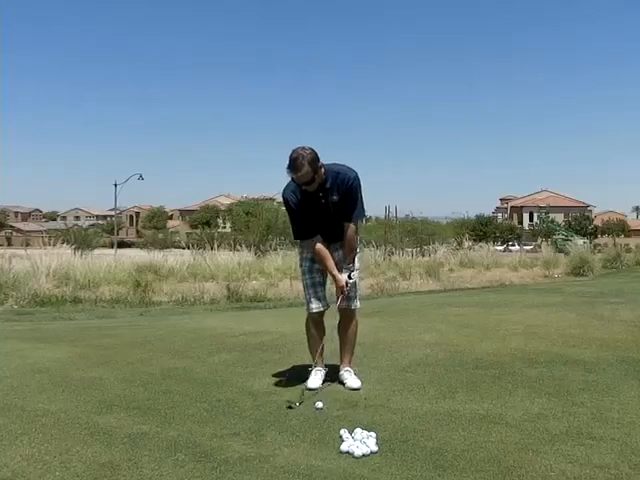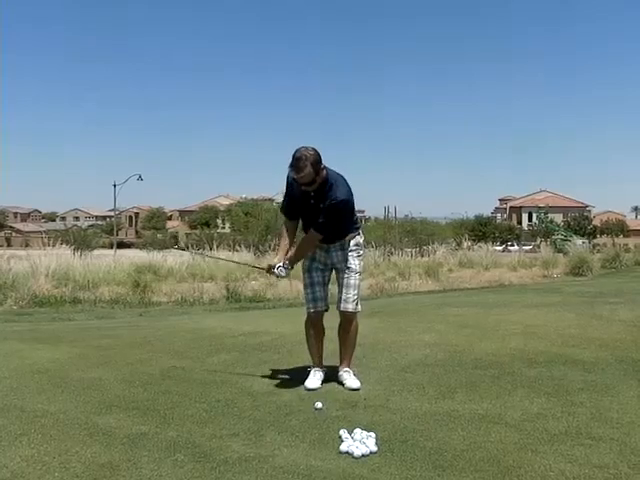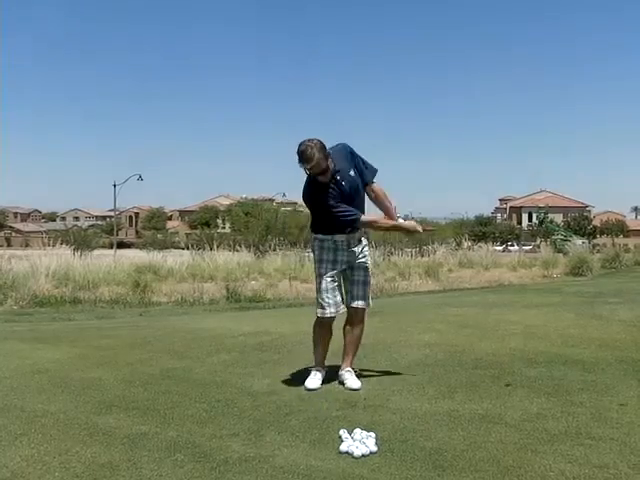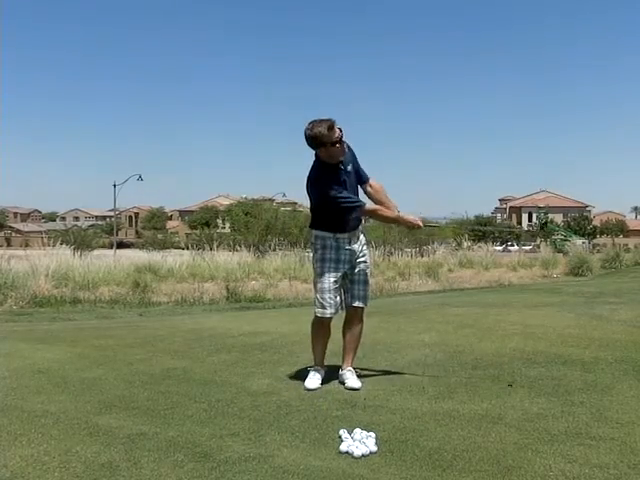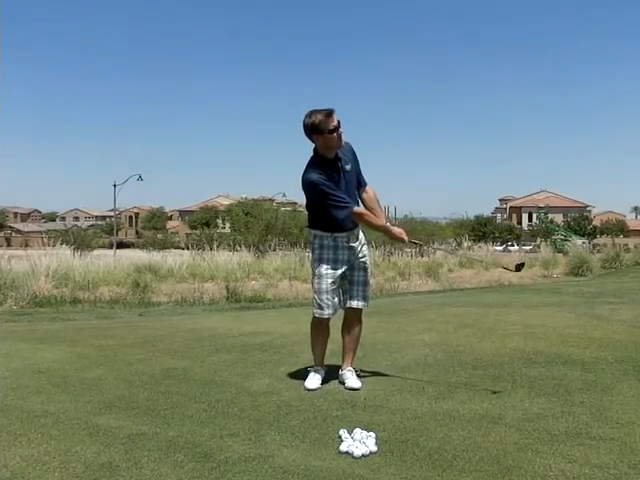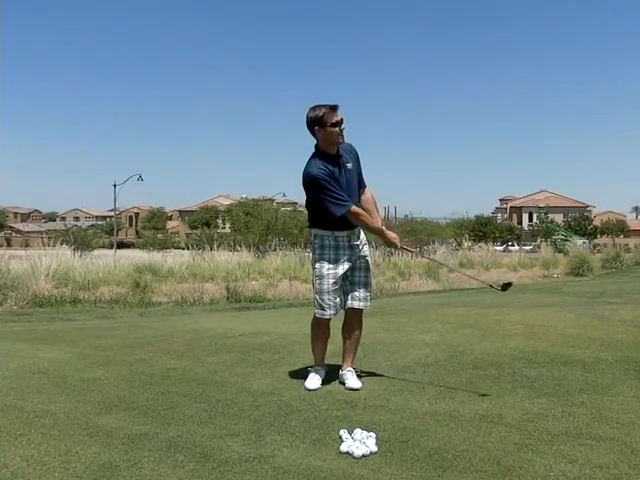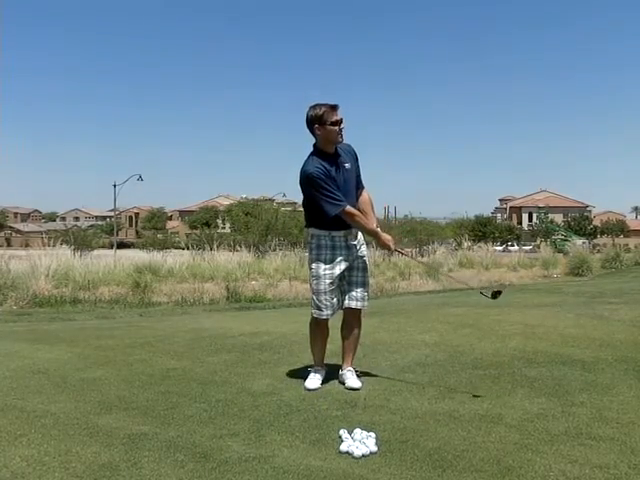
dt=0.5s
person 1, frame 1
left shoulder: (346, 178)
right shoulder: (292, 194)
left elbow: (351, 227)
right elbow: (313, 240)
left wrist: (348, 267)
right wrist: (335, 275)
left hip: (345, 245)
right hip: (312, 249)
left knee: (348, 308)
right knee: (315, 311)
left ankle: (346, 367)
right ankle: (318, 366)
person 1, frame 2
left shoulder: (340, 194)
right shoulder: (294, 181)
left elbow: (313, 236)
right elbow: (290, 219)
left wrist: (289, 263)
right wrist: (281, 255)
left hip: (346, 245)
right hip: (314, 249)
left knee: (348, 311)
right knee: (315, 312)
left ankle: (345, 368)
right ankle: (317, 368)
person 1, frame 3
left shoulder: (343, 152)
right shoulder: (313, 193)
left elbow: (372, 188)
right elbow: (361, 221)
left wrist: (396, 220)
right wrist: (401, 227)
left hip: (357, 241)
right hip: (329, 244)
left knee: (358, 309)
right knee: (327, 312)
left ankle: (346, 368)
right ankle: (318, 368)
person 1, frame 4
left shoulder: (346, 152)
right shoulder: (320, 182)
left elbow: (369, 185)
right elbow: (367, 211)
left wrist: (398, 213)
right wrist: (402, 219)
left hip: (356, 238)
right hip: (330, 243)
left knee: (356, 309)
right knee: (325, 311)
left ankle: (347, 368)
right ankle: (317, 367)
person 1, frame 5
left shoulder: (347, 151)
right shoulder: (313, 177)
left elbow: (365, 190)
right elbow: (354, 212)
left wrist: (386, 224)
right wrist: (388, 230)
left hip: (356, 238)
right hip: (328, 243)
left knee: (355, 309)
right knee: (323, 312)
left ankle: (347, 368)
right ankle: (317, 368)
person 1, frame 6
left shoulder: (349, 152)
right shoulder: (315, 172)
left elbow: (364, 192)
right elbow: (351, 211)
left wrist: (381, 227)
right wrist: (383, 234)
left hip: (357, 238)
right hip: (328, 242)
left knee: (356, 308)
right knee: (324, 311)
left ankle: (347, 368)
right ankle: (317, 368)
person 1, frame 7
left shoulder: (348, 152)
right shoulder: (312, 170)
left elbow: (361, 193)
right elbow: (345, 211)
left wrist: (375, 227)
right wrist: (378, 236)
left hip: (355, 238)
right hip: (326, 243)
left knee: (354, 309)
right knee: (322, 312)
left ankle: (347, 368)
right ankle: (318, 368)
